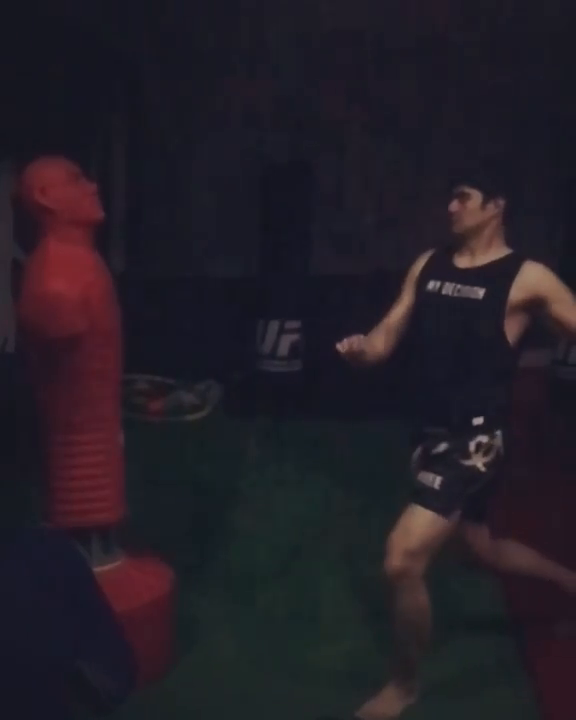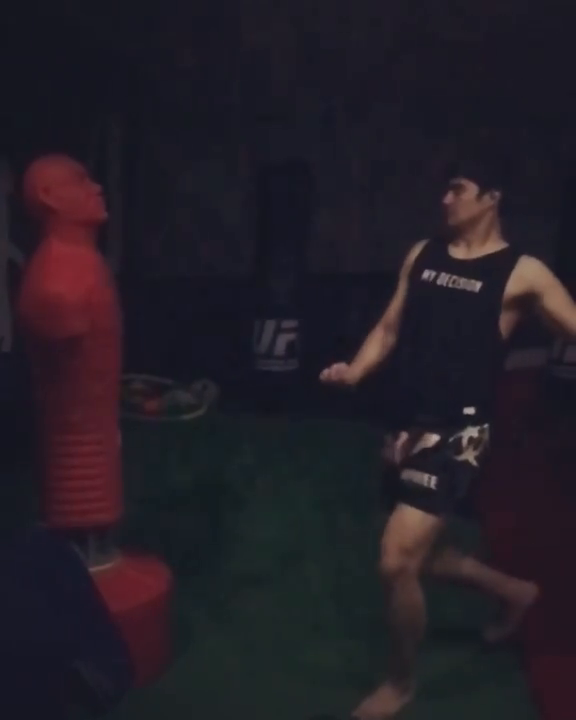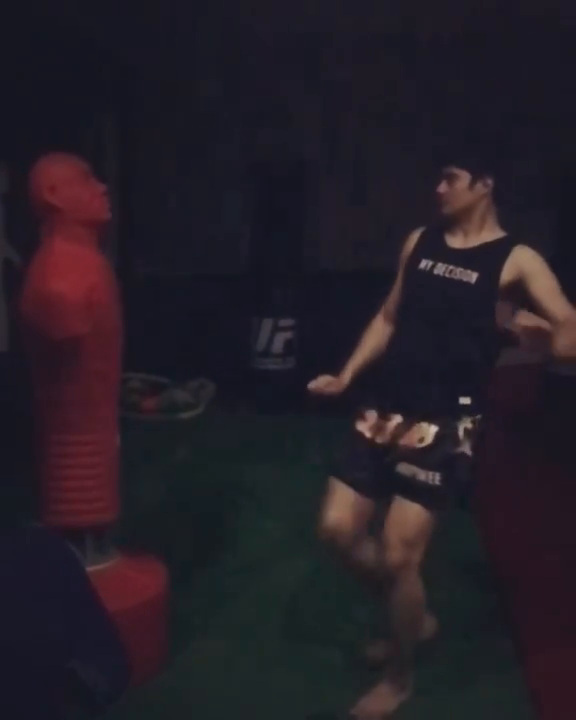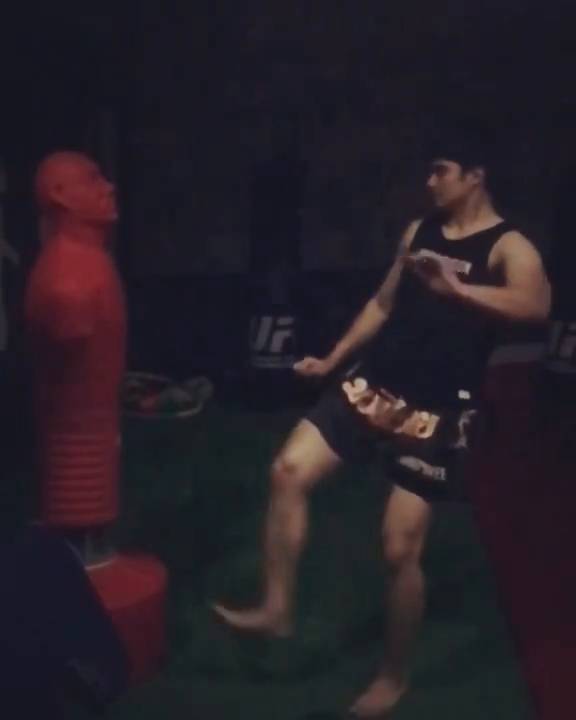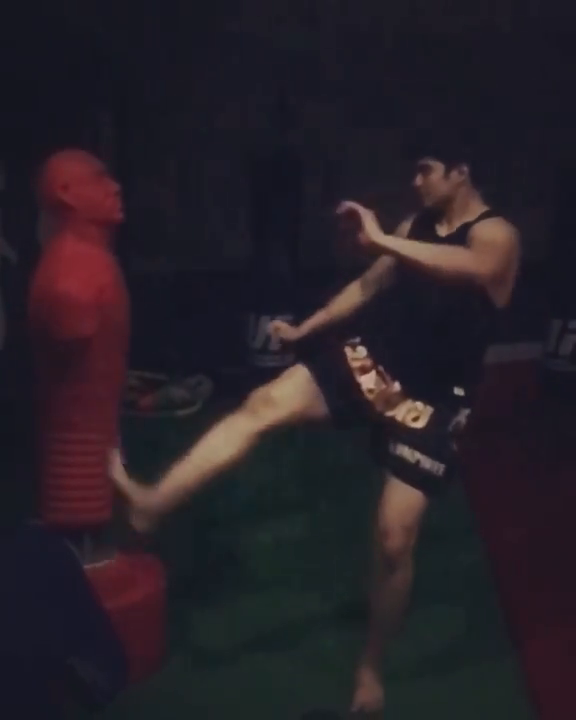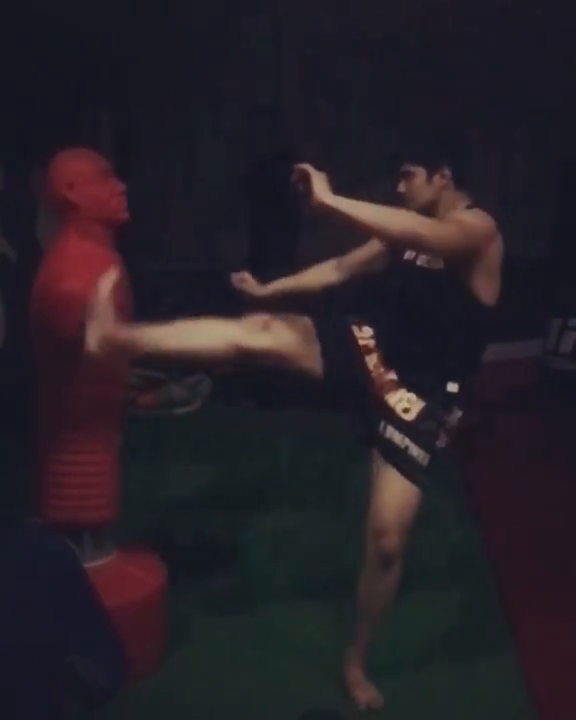
dt=0.4s
person 1, frame 1
left shoulder: (527, 278)
right shoulder: (428, 264)
right elbow: (390, 333)
right wrist: (362, 349)
left hip: (474, 442)
right hip: (433, 435)
left knee: (401, 561)
right knee: (481, 545)
person 1, frame 2
left shoulder: (521, 272)
right shoulder: (422, 254)
right elbow: (389, 328)
right wrist: (355, 370)
left hip: (457, 434)
right hip: (407, 427)
left knee: (397, 562)
right knee: (419, 555)
right ankle: (515, 591)
person 1, frame 3
left shoulder: (516, 260)
right shoulder: (419, 242)
right wrist: (345, 376)
left hip: (443, 423)
right hip: (384, 409)
left knee: (398, 557)
right knee: (337, 527)
right ankle: (415, 620)
person 1, frame 4
left shoulder: (509, 246)
right shoulder: (419, 230)
left elbow: (535, 306)
left wrist: (456, 289)
right wrist: (333, 359)
left hip: (438, 408)
right hip: (373, 381)
left knee: (400, 548)
right knee: (289, 470)
right ankle: (276, 608)
person 1, frame 5
left shoulder: (496, 234)
right shoulder: (418, 227)
left elbow: (475, 270)
right elbow: (368, 286)
left wrist: (379, 239)
right wrist: (304, 328)
left hip: (430, 402)
right hip: (370, 362)
left knee: (394, 542)
right knee: (263, 403)
left ankle: (370, 667)
right ankle: (155, 501)
person 1, frame 6
left shoulder: (477, 230)
right shoulder: (406, 232)
left elbow: (426, 236)
right elbow: (341, 268)
left wrist: (328, 200)
right wrist: (268, 286)
left hip: (421, 398)
right hip: (370, 353)
left knee: (388, 539)
right knee: (259, 333)
left ankle: (355, 663)
right ankle: (121, 336)
person 2, frame 1
left shoulder: (80, 258)
right shoulder: (55, 276)
right elbow: (63, 363)
left hip: (96, 420)
right hip: (79, 428)
left knee: (96, 529)
right knee: (86, 533)
person 2, frame 2
left shoulder: (83, 259)
right shoulder: (56, 276)
right elbow: (63, 362)
left hip: (94, 421)
right hip: (77, 430)
left knee: (94, 525)
right knee: (84, 534)
person 2, frame 3
left shoulder: (84, 258)
right shoulder: (59, 275)
right elbow: (63, 362)
left hip: (93, 421)
right hip: (76, 428)
left knee: (92, 520)
right knee: (80, 529)
person 2, frame 4
left shoulder: (88, 256)
right shoulder: (64, 274)
right elbow: (68, 361)
left hip: (94, 421)
right hip: (77, 428)
left knee: (89, 524)
right knee: (79, 527)
person 2, frame 5
left shoulder: (91, 255)
right shoulder: (69, 273)
right elbow: (72, 361)
left hip: (93, 421)
right hip: (77, 429)
left knee: (88, 526)
right knee: (79, 530)
person 2, frame 6
left shoulder: (95, 252)
right shoulder: (72, 270)
right elbow: (77, 359)
left hip: (95, 417)
right hip: (80, 425)
left knee: (89, 520)
right knee: (79, 527)
